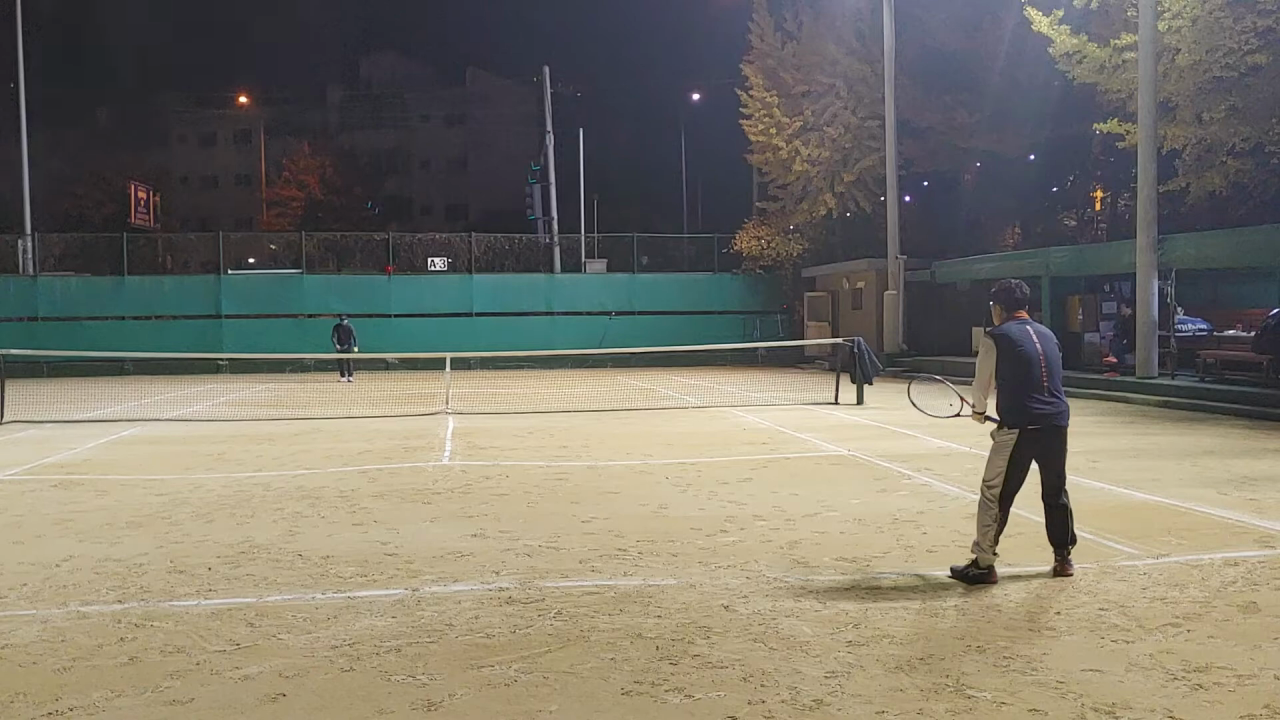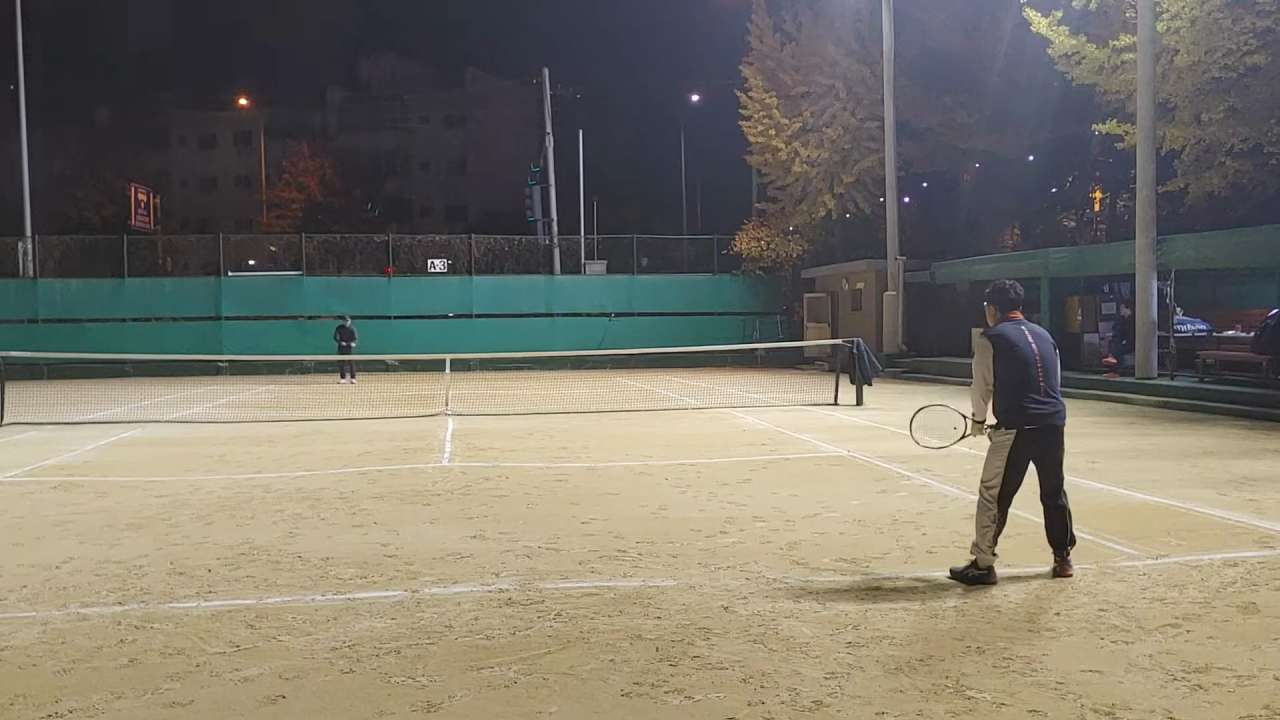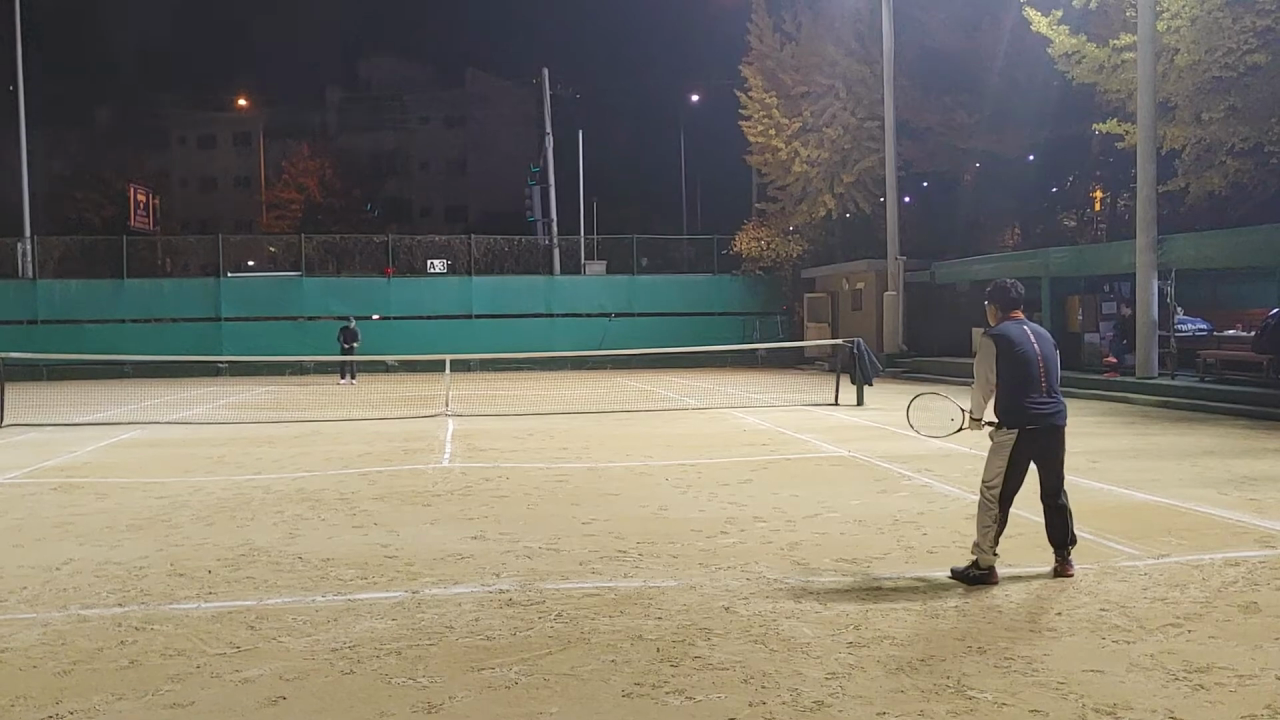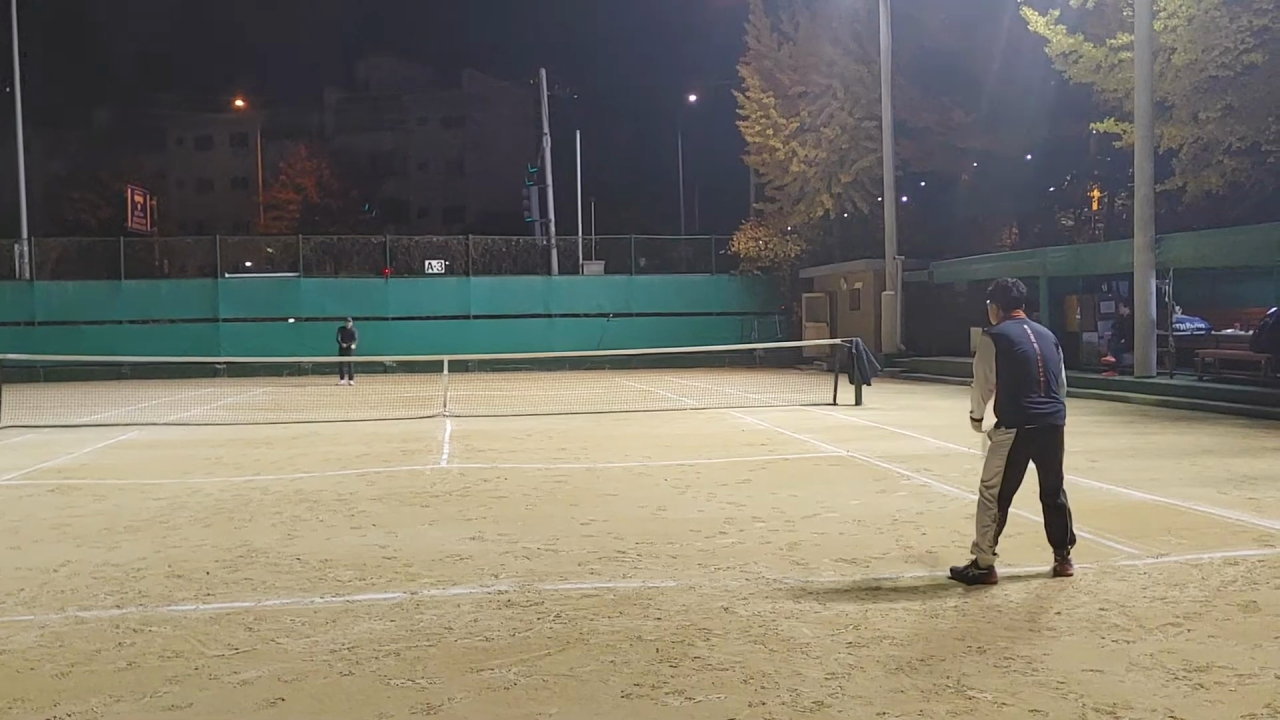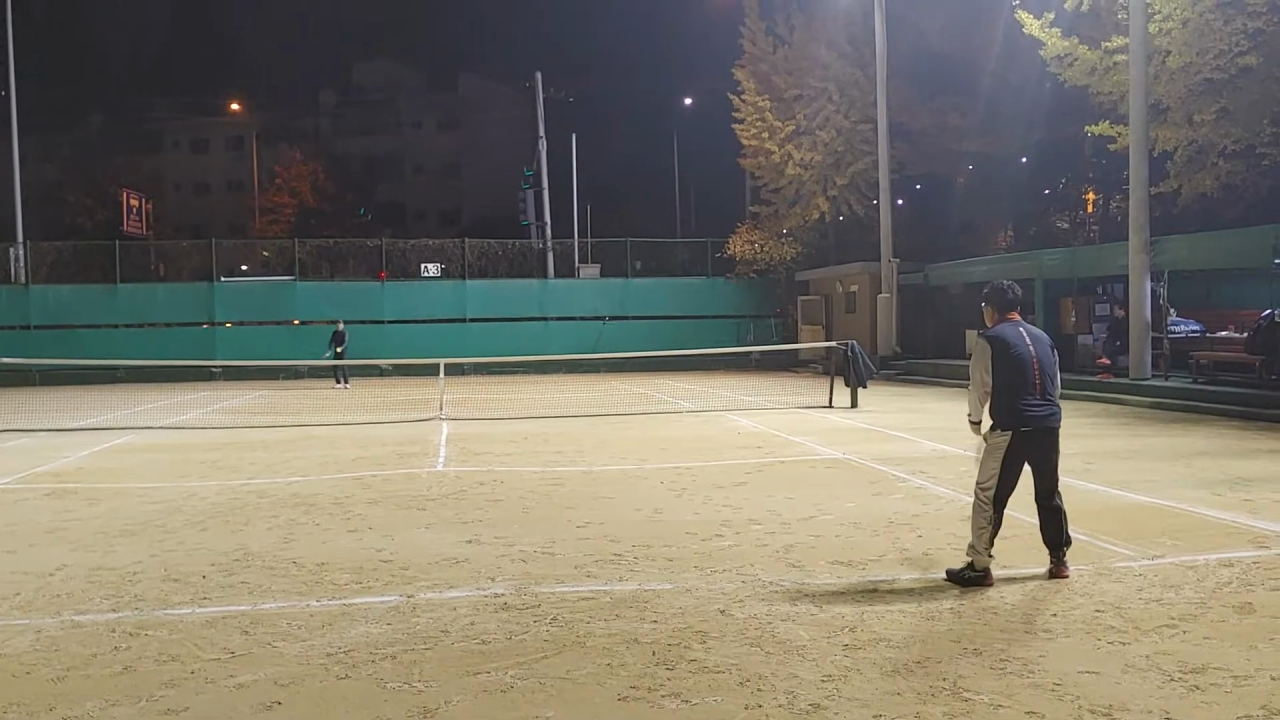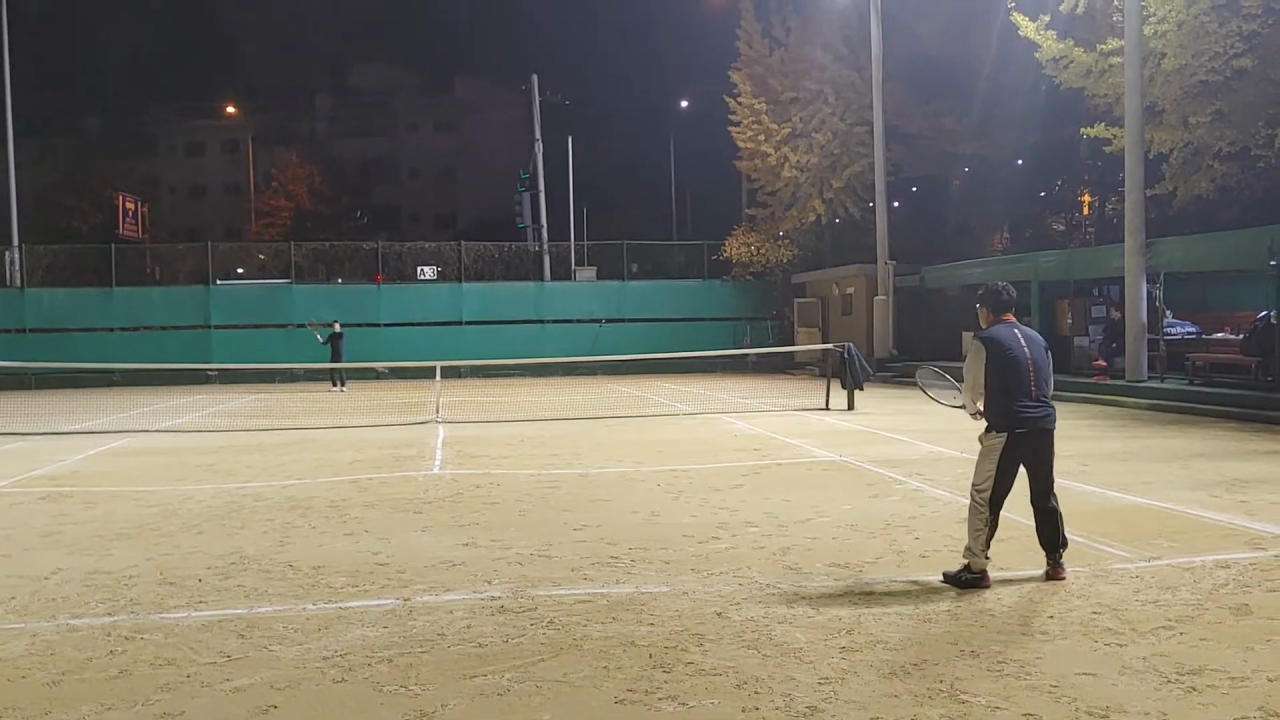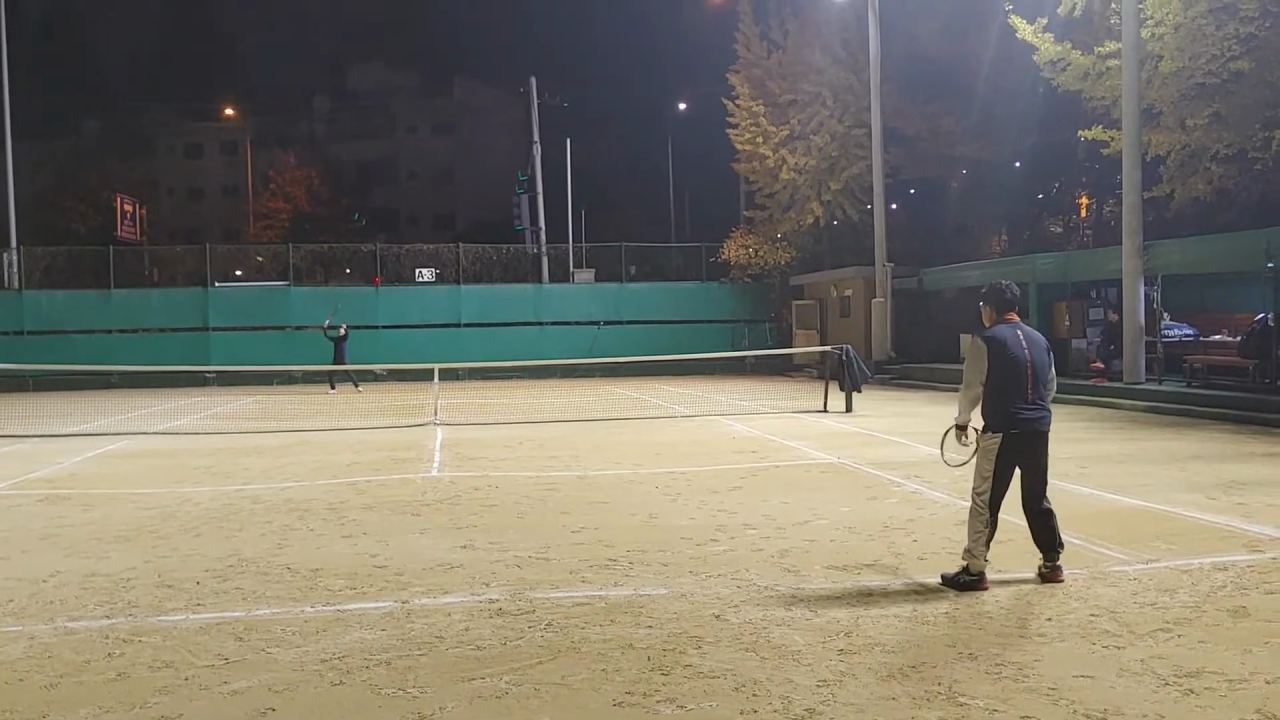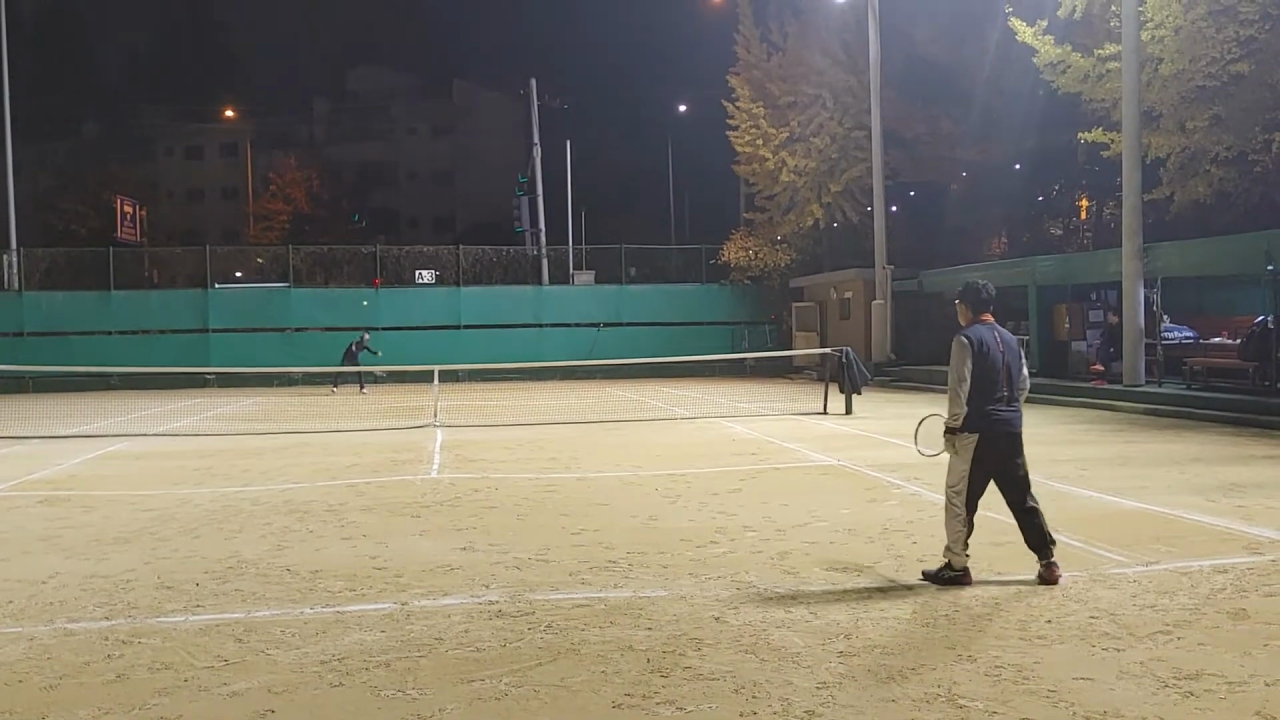
dt=0.4s
person 1, frame 1
left shoulder: (997, 337)
right shoulder: (1048, 335)
left elbow: (983, 383)
left wrist: (979, 410)
left hip: (1020, 427)
right hip: (1056, 422)
left knee: (995, 495)
right knee: (1056, 492)
left ankle: (983, 564)
right ankle: (1063, 558)
person 1, frame 2
left shoulder: (992, 339)
right shoulder: (1044, 335)
left elbow: (982, 386)
right elbow: (1053, 382)
left wrist: (978, 420)
left hip: (1017, 427)
right hip: (1053, 422)
left knee: (993, 496)
right knee: (1054, 492)
left ankle: (983, 565)
right ankle: (1063, 558)
person 1, frame 3
left shoulder: (994, 337)
right shoulder: (1044, 335)
left elbow: (984, 384)
right elbow: (1052, 381)
left wrist: (976, 416)
left hip: (1018, 427)
right hip: (1054, 422)
left knee: (994, 496)
right knee: (1054, 492)
left ankle: (984, 565)
right ankle: (1064, 558)
person 1, frame 4
left shoulder: (994, 337)
right shoulder: (1047, 335)
left elbow: (983, 384)
right elbow: (1061, 384)
left wrist: (976, 416)
left hip: (1016, 426)
right hip: (1053, 422)
left knee: (993, 495)
right knee: (1053, 492)
left ankle: (984, 565)
right ankle: (1063, 558)
person 1, frame 5
left shoulder: (990, 339)
right shoulder: (1042, 337)
left elbow: (980, 387)
right elbow: (1055, 386)
left wrist: (975, 419)
left hip: (1012, 429)
right hip: (1048, 425)
left knee: (988, 497)
right knee: (1049, 494)
left ankle: (979, 566)
right ankle: (1059, 559)
person 1, frame 6
left shoulder: (986, 340)
right shoulder: (1036, 338)
left elbow: (972, 386)
right elbow: (1047, 385)
left wrist: (973, 408)
left hip: (1007, 430)
right hip: (1043, 425)
left knee: (985, 498)
right knee: (1044, 495)
left ankle: (976, 568)
right ankle: (1056, 561)
person 1, frame 7
left shoulder: (987, 340)
right shoulder: (1039, 339)
left elbow: (972, 387)
right elbow: (1051, 386)
left wrist: (962, 422)
left hip: (1002, 430)
right hip: (1038, 428)
left knee: (985, 500)
right knee: (1037, 498)
left ankle: (975, 570)
right ankle: (1052, 563)
person 1, frame 8
left shoulder: (966, 338)
right shoulder: (1009, 339)
left elbow: (959, 389)
right elbow: (1022, 385)
left wrist: (952, 427)
left hip: (978, 431)
right hip: (1010, 428)
left knee: (960, 498)
right knee: (1020, 495)
left ankle: (957, 566)
right ankle: (1047, 561)
